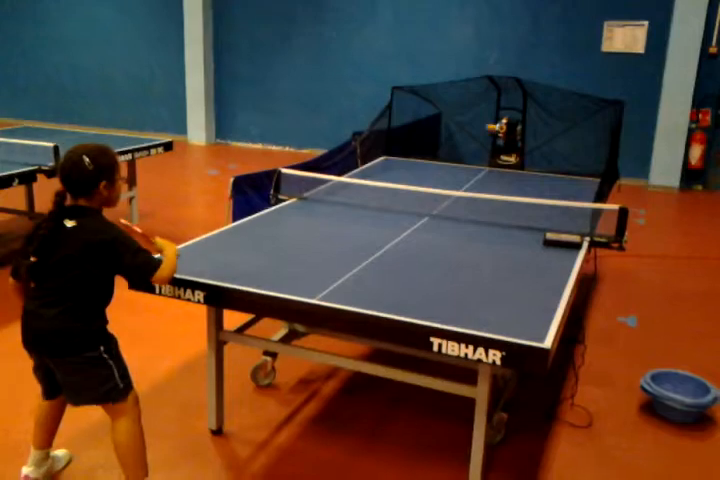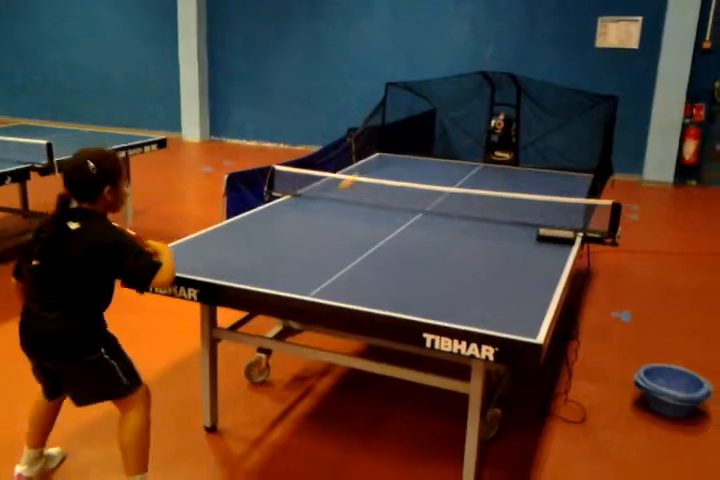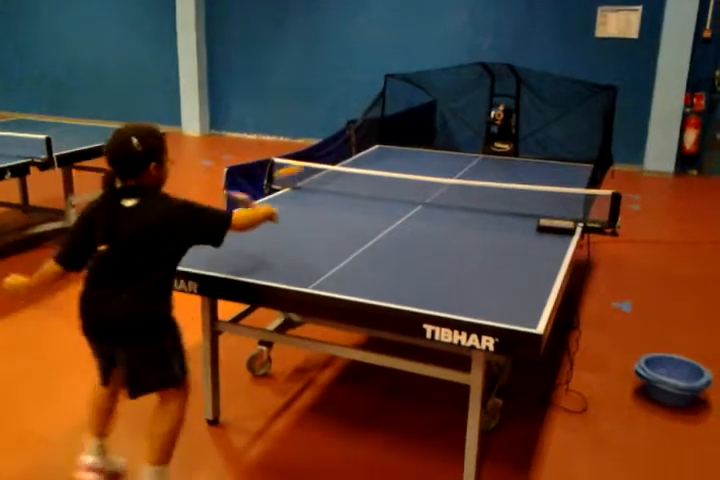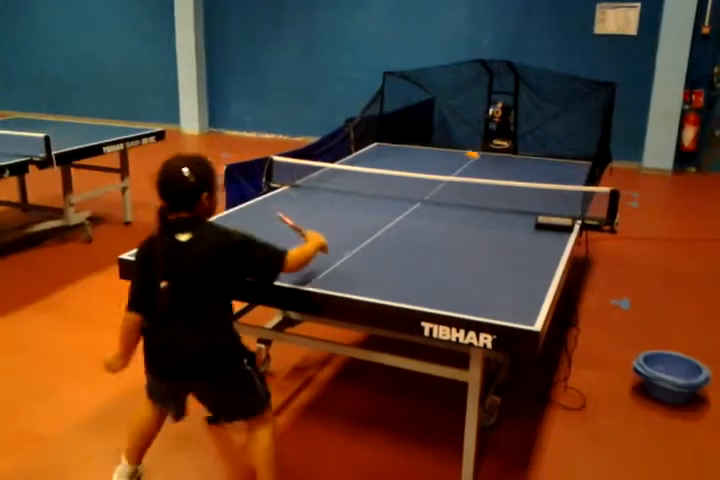
dt=0.3s
person 1, frame 1
left shoulder: (45, 225)
right shoulder: (107, 236)
left elbow: (18, 280)
right elbow: (161, 275)
right wrist: (170, 250)
left hip: (35, 331)
right hip: (79, 337)
left knee: (57, 390)
right knee: (124, 407)
person 1, frame 2
left shoulder: (51, 227)
right shoulder: (111, 239)
left elbow: (20, 280)
right elbow: (161, 280)
right wrist: (163, 251)
left hip: (34, 333)
right hip: (79, 340)
left knee: (53, 391)
right knee: (135, 400)
person 1, frame 3
left shoulder: (97, 211)
right shoulder: (173, 212)
left elbow: (62, 265)
right elbow: (239, 222)
left wrist: (29, 283)
right wrist: (264, 211)
left hip: (96, 317)
right hip: (145, 323)
left knee: (110, 382)
right knee: (173, 393)
person 1, frame 4
left shoulder: (151, 248)
right shoulder: (227, 243)
left elbow: (135, 313)
right elbow: (289, 262)
left wrist: (121, 356)
right wrist: (313, 242)
left hip: (163, 357)
right hip: (216, 358)
left knee: (156, 405)
right knee: (259, 420)
